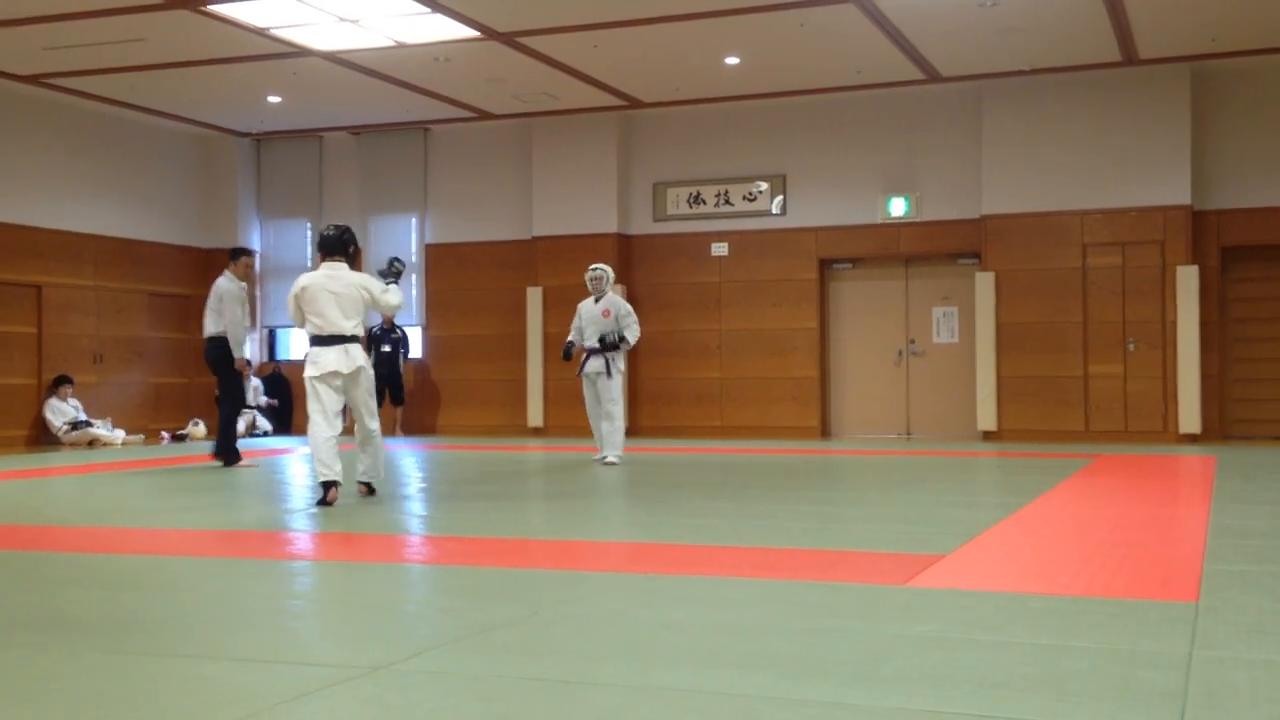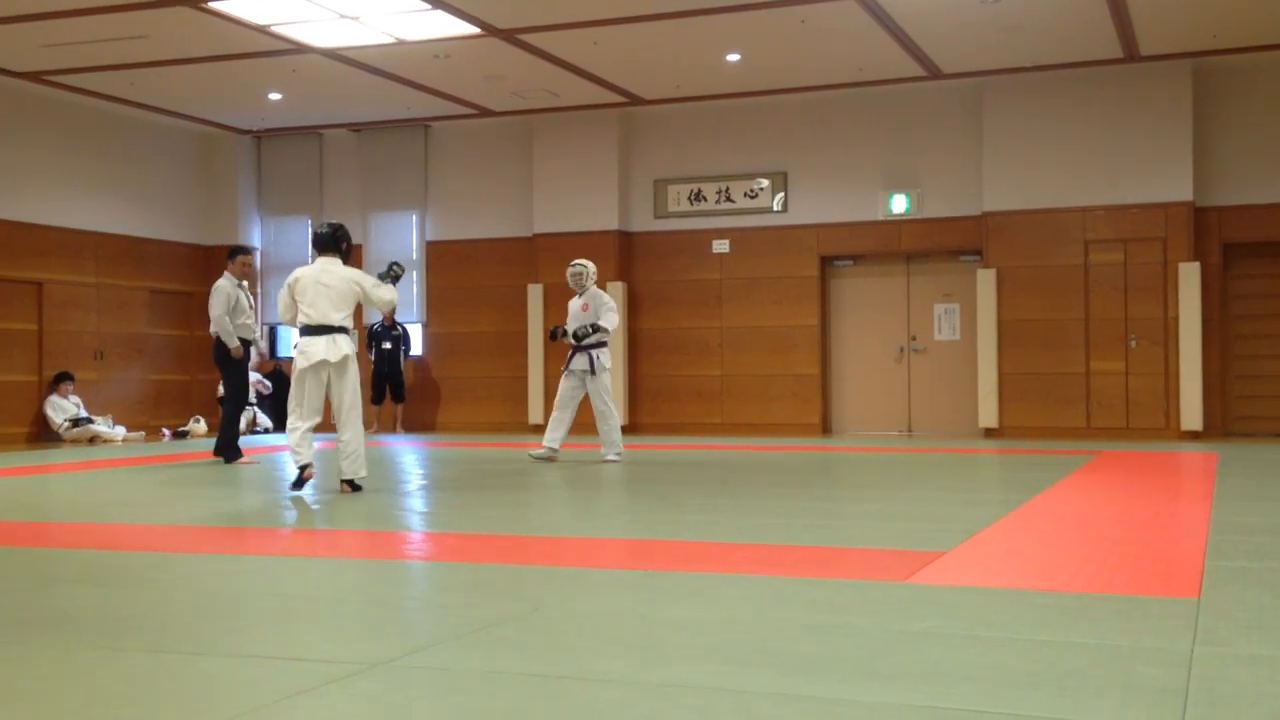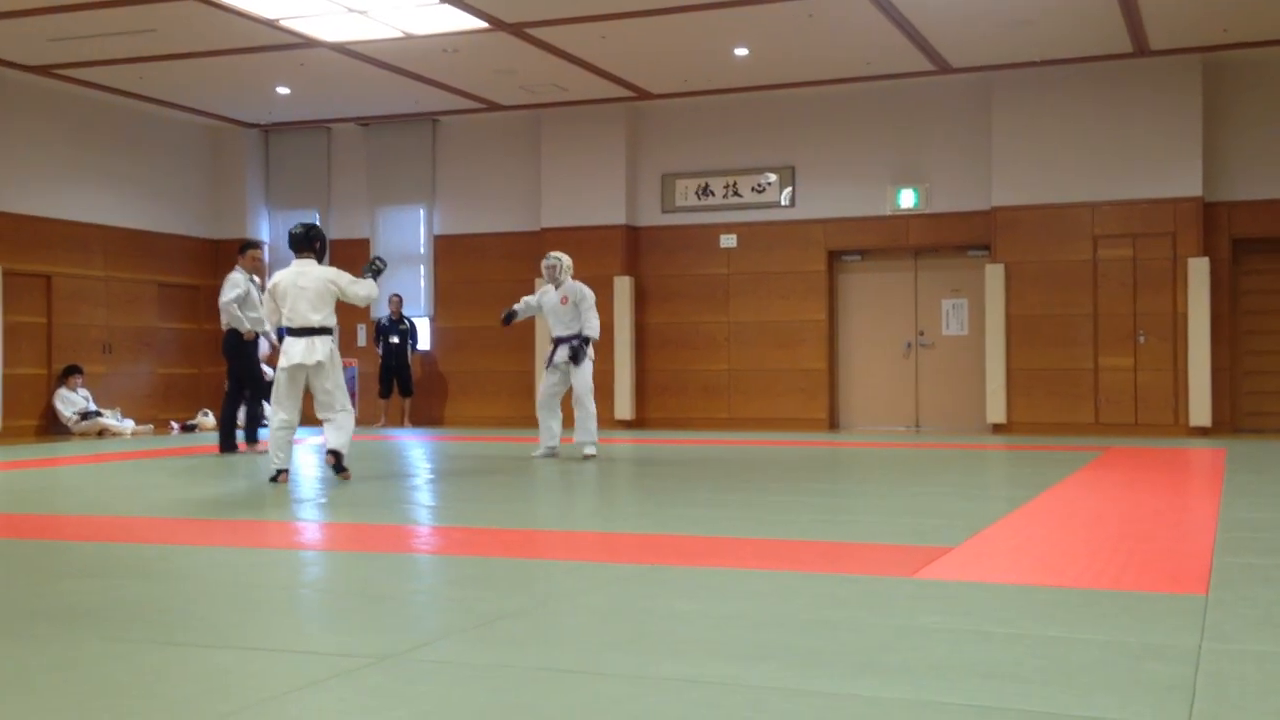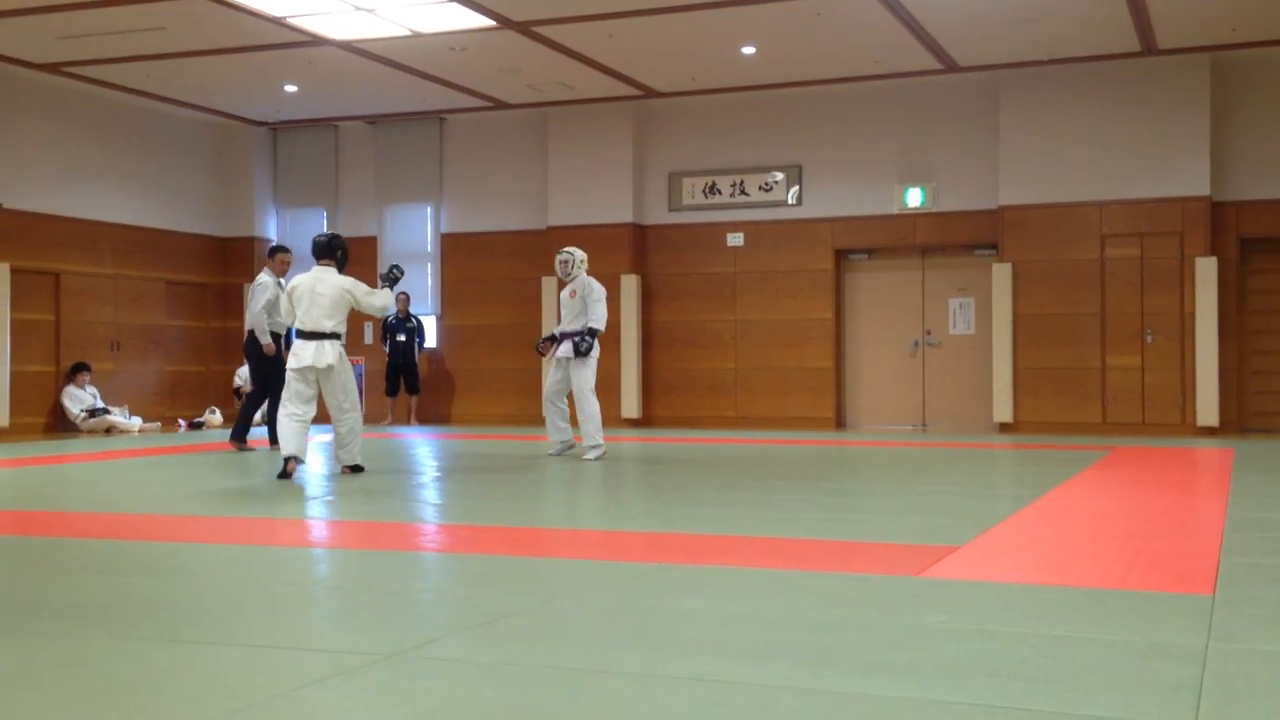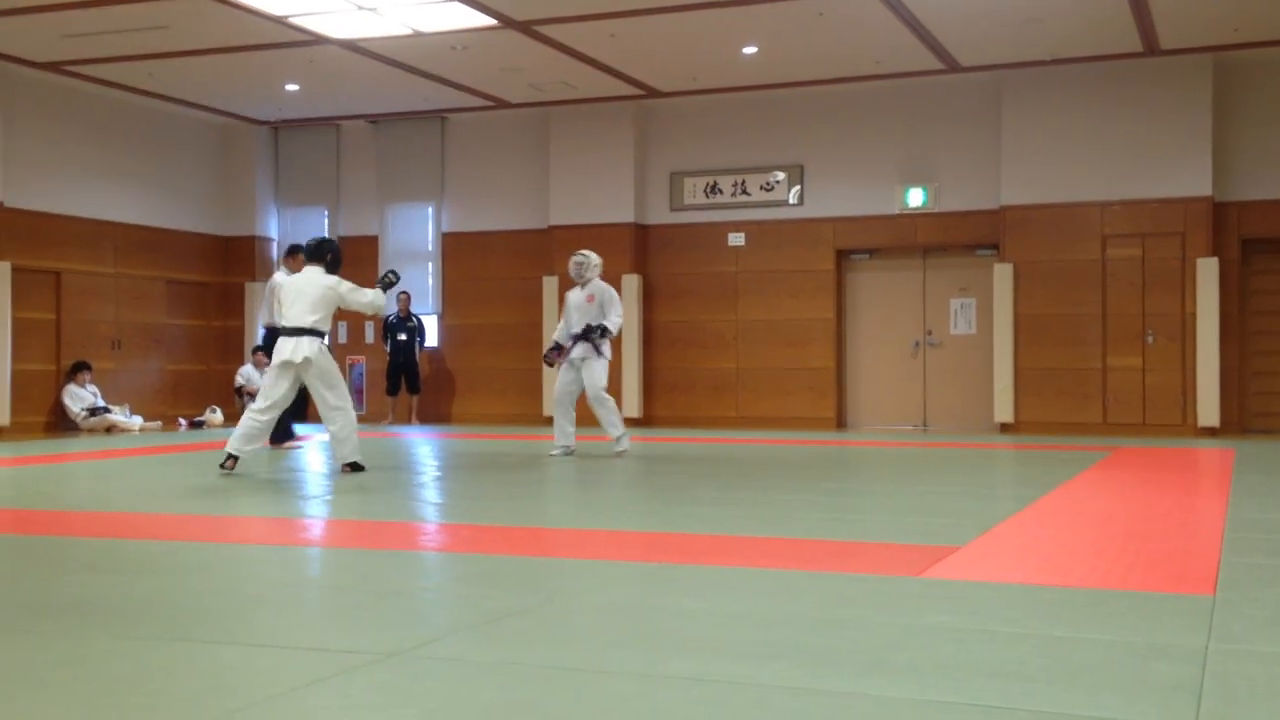
dt=0.4s
person 1, frame 1
left shoulder: (304, 282)
right shoulder: (362, 281)
left elbow: (297, 319)
right elbow: (392, 304)
right wrist: (392, 280)
left hip: (320, 356)
right hip: (352, 355)
left knee: (323, 424)
right knee: (368, 421)
left ankle: (329, 484)
right ankle: (366, 479)
person 1, frame 2
left shoulder: (298, 276)
right shoulder: (354, 276)
left elbow: (285, 315)
right elbow: (387, 301)
right wrist: (389, 281)
left hip: (309, 347)
right hip: (340, 347)
left knee: (301, 413)
right knee: (349, 416)
left ankle: (304, 465)
right ankle: (349, 477)
person 1, frame 3
left shoulder: (278, 279)
right shoulder: (331, 276)
left elbow: (272, 318)
right elbow: (366, 295)
right wrist: (371, 276)
left hip: (292, 347)
right hip: (322, 347)
left knee: (283, 413)
right knee: (338, 408)
left ankle: (281, 469)
right ankle: (334, 452)
person 1, frame 4
left shoulder: (297, 282)
right shoulder: (346, 284)
left elbow: (288, 317)
right elbow: (380, 305)
right wrist: (388, 285)
left hip: (302, 350)
right hip: (330, 351)
left knee: (293, 409)
right knee: (346, 410)
left ankle: (291, 457)
right ankle: (349, 461)
person 1, frame 5
left shoulder: (287, 282)
right shoulder: (333, 284)
right elbow: (372, 303)
right wrist: (382, 288)
left hip: (285, 346)
right hip: (312, 348)
left knee: (265, 404)
right knee: (338, 404)
left ankle: (232, 455)
right ankle: (348, 459)
person 2, frame 1
left shoulder: (226, 284)
right shoulder: (231, 288)
right elbow: (234, 323)
left wrist: (236, 354)
right wrist: (239, 356)
left hip: (217, 346)
right hip: (224, 348)
left knee: (231, 401)
right knee: (232, 402)
left ankle: (223, 450)
right ankle: (230, 456)
person 2, frame 2
left shoulder: (242, 288)
right shoulder: (223, 287)
right elbow: (219, 318)
left wrist: (257, 344)
right wrist: (234, 344)
left hip: (240, 347)
right hip: (230, 349)
left knee: (238, 399)
right knee: (235, 400)
left ankle: (223, 448)
right ankle: (231, 453)
person 2, frame 3
left shoulder: (253, 282)
right shoulder: (236, 279)
left elbow: (259, 316)
right elbow: (226, 304)
left wrist: (271, 338)
right wrist: (245, 328)
left hip: (246, 341)
right hip: (239, 340)
left knee: (235, 392)
right knee: (256, 389)
left ankle: (227, 443)
right ankle: (252, 440)
person 2, frame 4
left shoulder: (275, 283)
right shoulder: (266, 282)
right elbow: (257, 313)
left wrist: (272, 342)
right wrist: (266, 341)
left hip: (264, 342)
right hip: (264, 344)
left knee: (260, 392)
right knee: (278, 390)
left ankle: (238, 436)
right ankle: (277, 439)
person 2, frame 5
right shoulder: (282, 281)
right elbow: (282, 315)
left hip: (279, 338)
right hip: (279, 337)
left ankle: (286, 433)
right ankle: (279, 437)
person 3, frame 1
left shoulder: (619, 304)
right shoulder: (583, 306)
left elbow: (633, 330)
right elbow: (577, 332)
left wrist: (617, 339)
right wrist: (570, 346)
left hip: (610, 361)
right hip: (589, 362)
left knee: (611, 407)
right knee: (594, 409)
left ankle: (612, 453)
right ankle: (604, 449)
person 3, frame 2
left shoulder: (600, 297)
right shoulder: (574, 302)
left elbow: (610, 320)
left wrist: (590, 329)
right wrist: (561, 332)
left hip: (595, 357)
right hip: (576, 358)
left knee: (603, 406)
right knee: (563, 404)
left ankle: (613, 450)
right ankle: (550, 448)
person 3, frame 3
left shoulder: (578, 289)
right shoulder: (545, 293)
left elbow: (591, 319)
right elbow: (527, 305)
left wrist: (583, 343)
right wrist: (511, 313)
left hip: (577, 350)
right hip: (558, 351)
left knee: (582, 394)
right knee: (546, 398)
left ankle: (588, 442)
right ankle: (550, 445)
person 3, frame 4
left shoulder: (588, 284)
right shoulder: (565, 291)
left elbow: (598, 312)
left wrist: (590, 336)
right wrist: (551, 339)
left hip: (583, 346)
right hip: (565, 347)
left knee: (583, 393)
right knee: (552, 393)
left ankle: (595, 444)
right ankle: (563, 439)
person 3, frame 5
left shoulder: (604, 290)
right shoulder: (571, 294)
left elbow: (616, 317)
right elbow: (565, 324)
left wrist: (600, 331)
right wrist: (555, 347)
left hip: (596, 348)
right hip: (574, 350)
left knee: (595, 391)
right knee: (562, 395)
left ankle: (619, 435)
right ankle: (565, 444)
